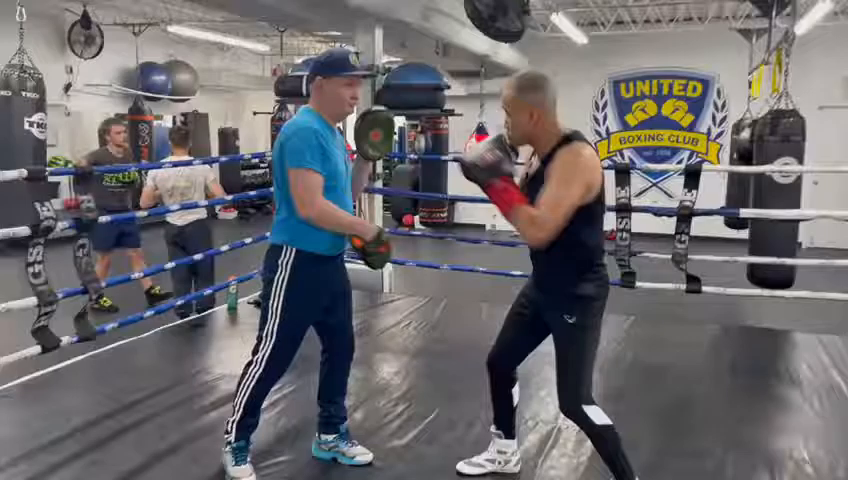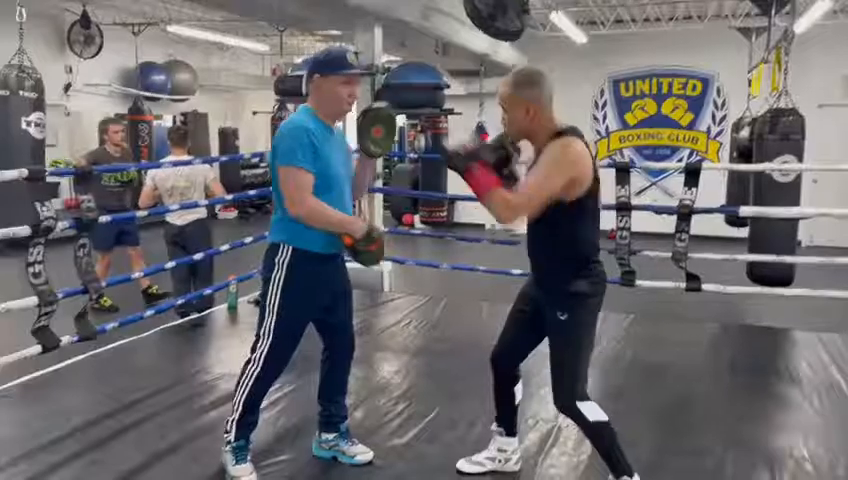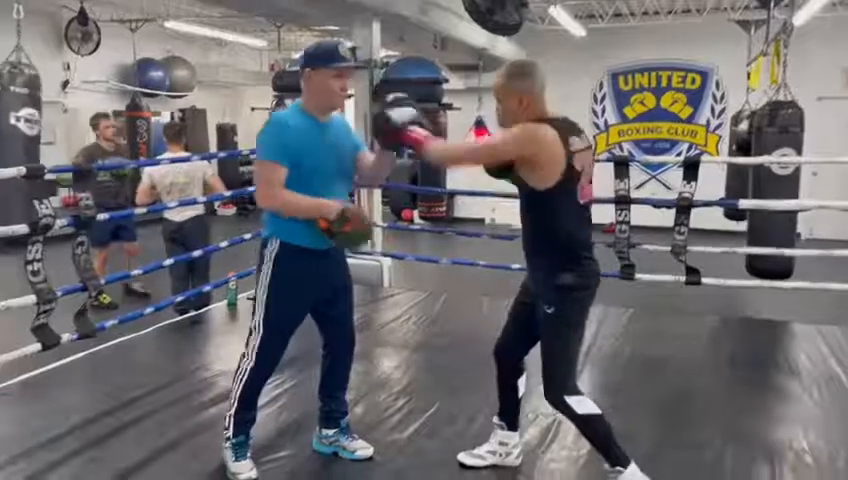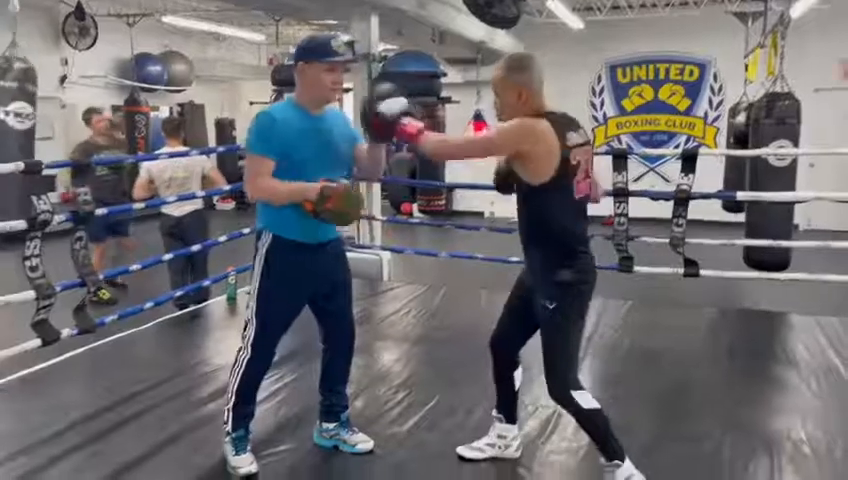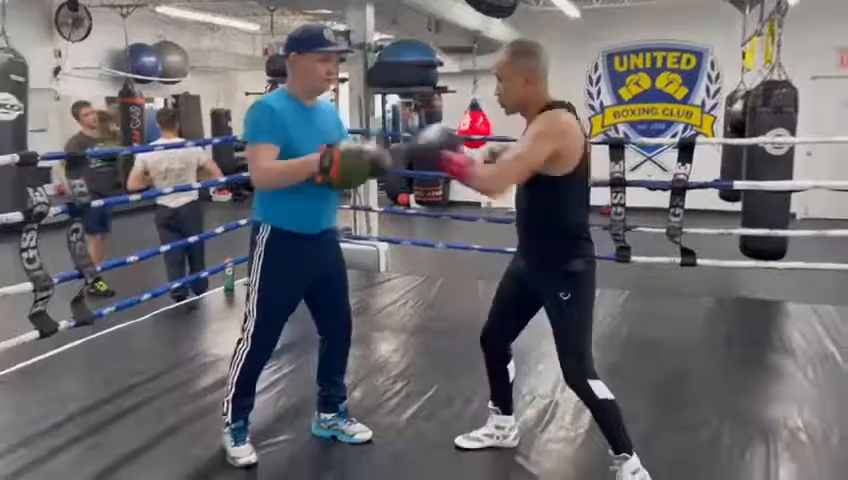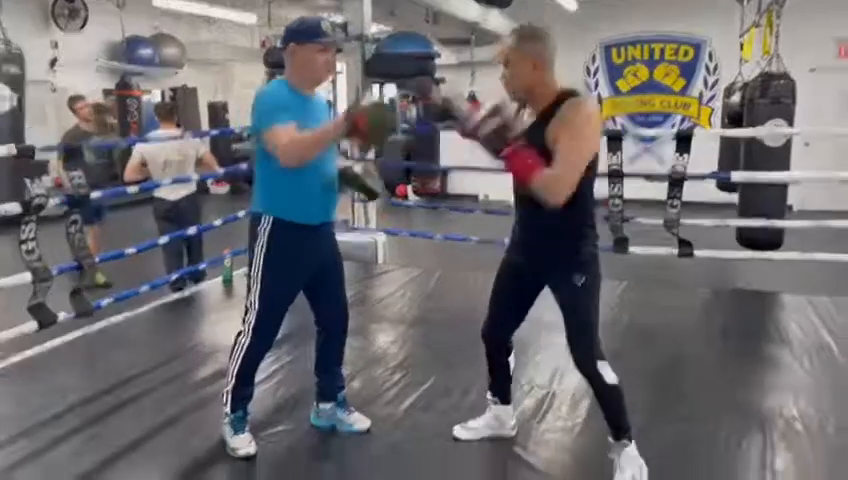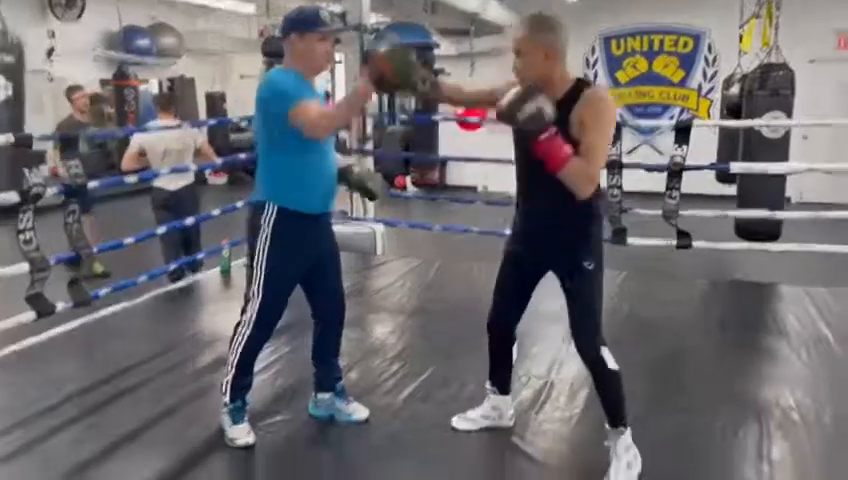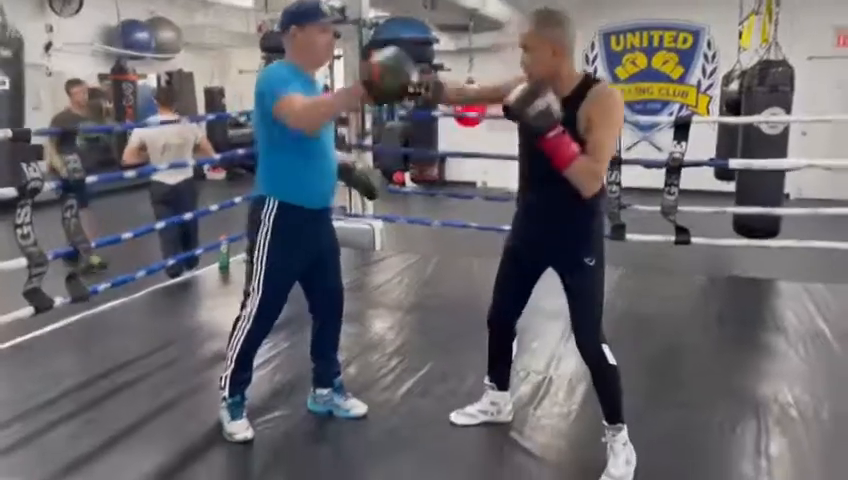
dt=0.1s
person 1, frame 1
left shoulder: (332, 134)
right shoulder: (303, 132)
right elbow: (310, 206)
left wrist: (366, 157)
right wrist: (368, 231)
left hip: (330, 262)
right hip: (297, 262)
left knee: (341, 346)
right knee: (271, 356)
left ankle: (331, 433)
right ankle: (236, 444)
person 1, frame 2
left shoulder: (334, 133)
right shoulder: (298, 131)
left elbow: (349, 193)
right elbow: (300, 205)
left wrist: (371, 154)
right wrist: (360, 228)
left hip: (331, 261)
right hip: (295, 261)
left knee: (341, 346)
right knee: (270, 355)
left ankle: (331, 432)
right ankle: (236, 442)
person 1, frame 3
left shoulder: (342, 128)
right shoulder: (283, 126)
left elbow: (371, 176)
right elbow: (267, 194)
left wrist: (386, 144)
right wrist: (329, 211)
left hip: (331, 256)
right hip: (289, 258)
left knee: (342, 342)
right knee: (264, 350)
left ankle: (332, 428)
right ankle: (236, 439)
person 1, frame 4
left shoulder: (339, 121)
right shoulder: (273, 120)
left elbow: (369, 171)
right elbow: (256, 187)
left wrist: (379, 138)
right wrist: (309, 191)
left hip: (329, 249)
right hip: (283, 252)
left knee: (341, 336)
right knee: (259, 345)
left ankle: (332, 422)
right ankle: (236, 432)
person 1, frame 5
left shoulder: (329, 112)
right shoulder: (268, 109)
left elbow: (342, 162)
right elbow: (262, 175)
right wrist: (318, 162)
left hip: (323, 239)
right hip: (279, 242)
left knee: (338, 327)
right knee: (258, 337)
left ankle: (331, 412)
right ankle: (235, 424)
person 1, frame 6
left shoulder: (319, 103)
right shoulder: (273, 98)
right elbow: (290, 153)
right wrist: (345, 123)
left hip: (320, 231)
right hip: (280, 233)
left knee: (335, 318)
right knee: (259, 327)
left ankle: (329, 402)
right ankle: (235, 414)
person 1, frame 7
left shoulder: (310, 87)
right shoulder: (278, 83)
right elbow: (316, 124)
left wrist: (343, 171)
right wrist: (368, 86)
left hip: (317, 219)
right hip: (279, 221)
left knee: (331, 308)
right knee: (259, 316)
left ankle: (327, 391)
right ankle: (233, 404)
person 1, frame 8
left shoulder: (311, 81)
right shoulder: (276, 77)
right elbow: (302, 119)
left wrist: (344, 168)
right wrist: (359, 89)
left hip: (318, 215)
right hip: (280, 215)
left knee: (329, 304)
right knee: (259, 310)
left ankle: (325, 387)
right ankle: (232, 398)
person 2, frame 1
left shoulder: (574, 158)
right shoulder: (549, 152)
left elbow: (536, 231)
right elbow: (532, 205)
left wrist: (495, 179)
right wrist: (504, 170)
left hip: (578, 295)
right hip: (544, 286)
left knee: (575, 402)
right knee: (500, 363)
person 2, frame 2
left shoulder: (566, 151)
right shoulder: (549, 146)
left elbow: (509, 210)
right elbow: (533, 201)
left wrist: (473, 167)
right wrist: (497, 167)
left hip: (575, 292)
right hip: (544, 283)
left knee: (569, 397)
right knee: (502, 360)
person 2, frame 3
left shoulder: (534, 137)
right shoulder: (568, 132)
left elbow: (454, 155)
left wrist: (411, 132)
left hip: (568, 283)
right hip: (549, 275)
left knee: (559, 389)
right knee: (507, 353)
right ankle: (506, 441)
person 2, frame 4
left shoulder: (528, 131)
right shoulder: (568, 128)
left elbow: (448, 148)
right elbow: (589, 190)
left wrist: (402, 125)
left hip: (564, 277)
right hip: (545, 269)
left knee: (562, 384)
right knee: (502, 346)
right ankle: (506, 434)
person 2, frame 5
left shoulder: (555, 125)
right shoulder: (542, 121)
left elbow: (492, 183)
left wrist: (445, 154)
left hip: (568, 268)
right hip: (530, 261)
left knee: (578, 374)
right knee: (493, 339)
right ankle: (502, 423)
person 2, frame 6
left shoulder: (579, 112)
right shoulder: (533, 107)
left elbow: (557, 192)
left wrist: (511, 147)
left hip: (571, 254)
right hip: (526, 246)
left knee: (587, 356)
right knee: (495, 332)
right ankle: (501, 414)
person 2, frame 7
left shoulder: (595, 101)
right shoulder: (523, 92)
left elbow: (585, 184)
right elbow: (461, 96)
left wrist: (541, 132)
right wrist: (420, 80)
left hip: (577, 242)
right hip: (528, 234)
left knee: (589, 343)
right knee: (499, 322)
left ankle: (622, 440)
right ankle: (499, 404)
person 2, frame 8
left shoulder: (602, 98)
right shoulder: (530, 87)
left elbow: (590, 182)
right elbow: (465, 95)
left wrist: (549, 129)
right wrist: (423, 84)
left hip: (578, 238)
right hip: (529, 228)
left knee: (589, 340)
right knee: (500, 318)
left ankle: (619, 438)
right ankle: (497, 400)
person 3, frame 1
left shoulder: (129, 156)
right shoulder: (99, 156)
left elbow: (135, 181)
right elbow: (81, 163)
left hip: (125, 213)
right hip: (103, 214)
left knee: (136, 253)
right knee: (105, 258)
left ankle: (151, 291)
right ankle: (97, 298)
person 3, frame 2
left shoulder: (127, 155)
right shoulder: (97, 155)
left elbow: (134, 180)
right elbow: (80, 163)
left hip: (124, 212)
right hip: (103, 214)
left knee: (136, 252)
right knee: (105, 258)
left ankle: (148, 290)
right ankle: (97, 298)
person 3, frame 3
left shoulder: (122, 150)
right shoulder: (89, 152)
right elbow: (74, 165)
left hip: (121, 208)
right hip: (99, 211)
left knee: (133, 248)
right knee: (102, 254)
left ankle: (131, 284)
right ankle: (97, 295)
person 3, frame 4
left shoulder: (118, 143)
right shoulder: (85, 148)
right elbow: (72, 165)
left hip: (118, 202)
right hip: (97, 205)
left knee: (127, 243)
right knee: (100, 248)
left ankle: (112, 275)
right ankle: (96, 290)
person 3, frame 5
left shoulder: (105, 137)
right shoulder: (76, 142)
left hip: (108, 195)
right hip: (90, 197)
left knee: (103, 238)
right knee: (94, 240)
right ankle: (93, 283)
person 3, frame 6
left shoulder: (98, 131)
right shoulder: (72, 135)
right elbow: (59, 162)
right wrist: (67, 183)
left knee: (95, 231)
right knee: (92, 231)
right ankle: (94, 273)
person 3, frame 7
left shoulder: (94, 121)
right shoulder: (66, 125)
left elbow: (103, 149)
right elbow: (55, 153)
right wrist: (63, 173)
left knee: (84, 219)
right knee: (86, 219)
left ankle: (76, 257)
right ankle: (92, 264)
person 3, frame 8
left shoulder: (92, 116)
right shoulder: (62, 119)
left elbow: (100, 141)
right elbow: (51, 146)
right wrist: (60, 166)
left knee: (79, 213)
right knee: (83, 213)
right ankle: (89, 256)
person 4, frame 1
left shoulder: (158, 169)
right shoulder: (201, 166)
left elbow: (144, 203)
right elbow: (220, 196)
left hip: (173, 228)
right hip: (198, 226)
left knee: (180, 275)
right knee: (204, 272)
left ankle: (184, 317)
right ankle: (204, 315)
person 4, frame 2
left shoulder: (157, 169)
right shoulder: (201, 166)
left elbow: (143, 203)
right elbow: (220, 196)
left hip: (173, 228)
right hip: (197, 225)
left knee: (180, 274)
right knee: (203, 272)
left ankle: (185, 316)
right ankle: (203, 314)
person 4, frame 3
left shoulder: (154, 166)
right shoulder: (198, 162)
left elbow: (140, 200)
right elbow: (220, 191)
left wrist: (161, 193)
left hip: (171, 225)
right hip: (196, 222)
left knee: (178, 271)
right knee: (200, 268)
left ankle: (184, 313)
right ankle: (201, 311)
person 4, frame 4
left shoulder: (152, 160)
right shoulder: (197, 157)
left elbow: (138, 194)
right elbow: (221, 184)
left wrist: (158, 187)
left hip: (169, 219)
right hip: (194, 216)
left knee: (177, 266)
right knee: (199, 263)
left ankle: (183, 308)
right ankle: (201, 306)
person 4, frame 5
left shoulder: (147, 152)
right shoulder: (193, 148)
left elbow: (132, 184)
right elbow: (217, 174)
left wrist: (153, 179)
left hip: (165, 211)
right hip: (190, 208)
left knee: (173, 256)
right knee: (196, 252)
left ankle: (180, 299)
right ankle: (200, 295)
person 4, frame 6
left shoulder: (146, 143)
right shoulder: (190, 140)
left elbow: (129, 176)
right elbow: (214, 167)
left wrist: (151, 171)
left hip: (164, 203)
right hip: (188, 199)
left knee: (172, 248)
right knee: (194, 243)
left ankle: (179, 290)
right ankle: (198, 284)
person 4, frame 7
left shoulder: (145, 132)
right shoulder: (189, 129)
left elbow: (127, 165)
right elbow: (211, 157)
left wrist: (149, 160)
left hip: (162, 192)
right hip: (187, 189)
left knee: (170, 238)
right knee: (191, 233)
left ankle: (177, 280)
right ankle: (195, 273)
person 4, frame 8
left shoulder: (145, 127)
right shoulder: (189, 125)
left elbow: (127, 159)
right elbow: (209, 153)
left wrist: (149, 155)
left hip: (161, 187)
right hip: (186, 184)
left knee: (169, 233)
right knee: (189, 228)
left ankle: (176, 275)
right ankle: (191, 269)
